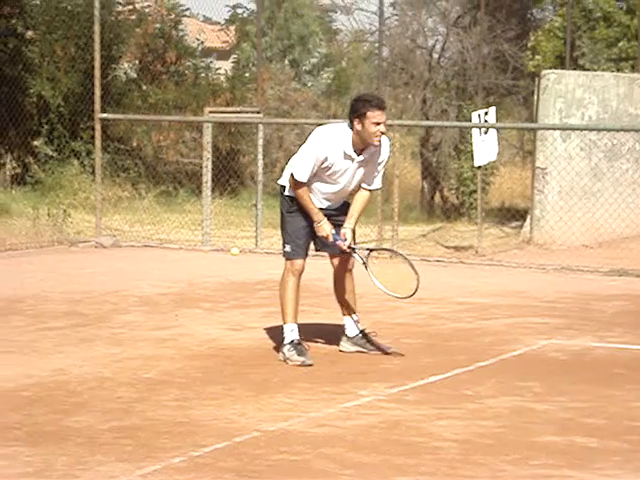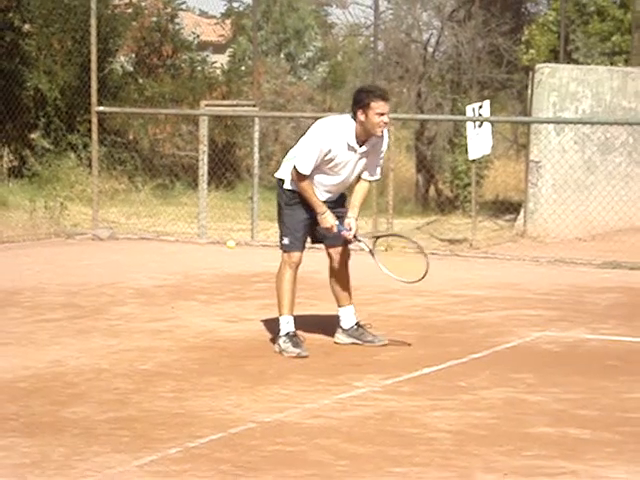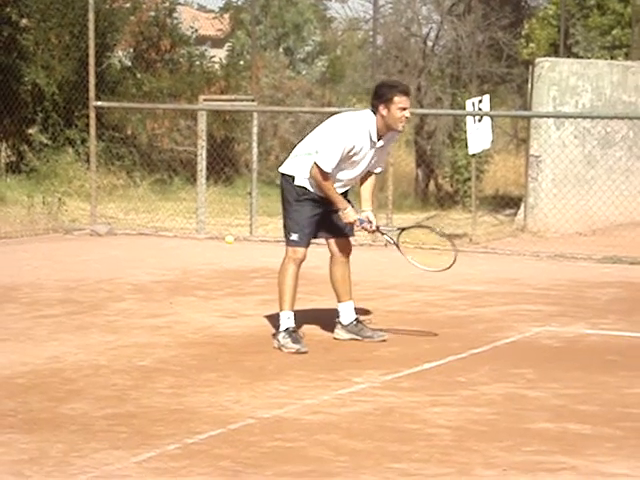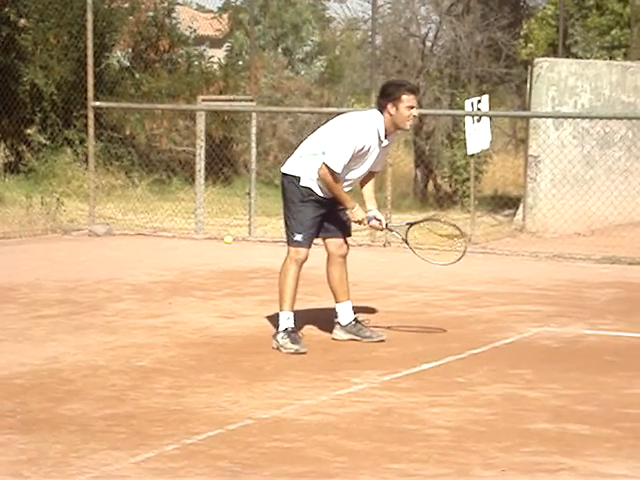
dt=0.3s
person 1, frame 1
left shoulder: (381, 147)
right shoulder: (325, 140)
left elbow: (366, 188)
right elbow: (297, 182)
left wrist: (349, 225)
right wrist: (318, 220)
left hip: (336, 202)
right hip: (298, 197)
left knee: (344, 264)
right knee: (295, 265)
left ankle: (352, 334)
right ankle: (290, 340)
person 1, frame 2
left shoulder: (381, 139)
right shoulder: (327, 132)
left elbow: (365, 178)
right elbow: (299, 176)
left wrist: (352, 216)
right wrist: (321, 212)
left hip: (332, 194)
right hip: (296, 189)
left knee: (340, 255)
right knee: (292, 257)
left ankle: (348, 326)
right ankle: (286, 333)
person 1, frame 3
left shoulder: (388, 135)
right shoulder: (349, 129)
left elbow: (369, 171)
right elbow: (317, 172)
left wrist: (367, 209)
right wrist: (344, 208)
left hip: (334, 188)
right hip: (302, 181)
left knee: (342, 250)
right knee: (296, 252)
left ankle: (347, 321)
right ankle: (285, 328)
person 1, frame 4
left shoulder: (387, 133)
right shoulder: (358, 129)
left elbow: (369, 171)
right elbow: (325, 172)
left wrist: (371, 207)
right wrist: (352, 207)
left hip: (331, 188)
right hip: (303, 181)
left knee: (339, 250)
right knee: (298, 252)
left ankle: (345, 321)
right ankle: (285, 329)
